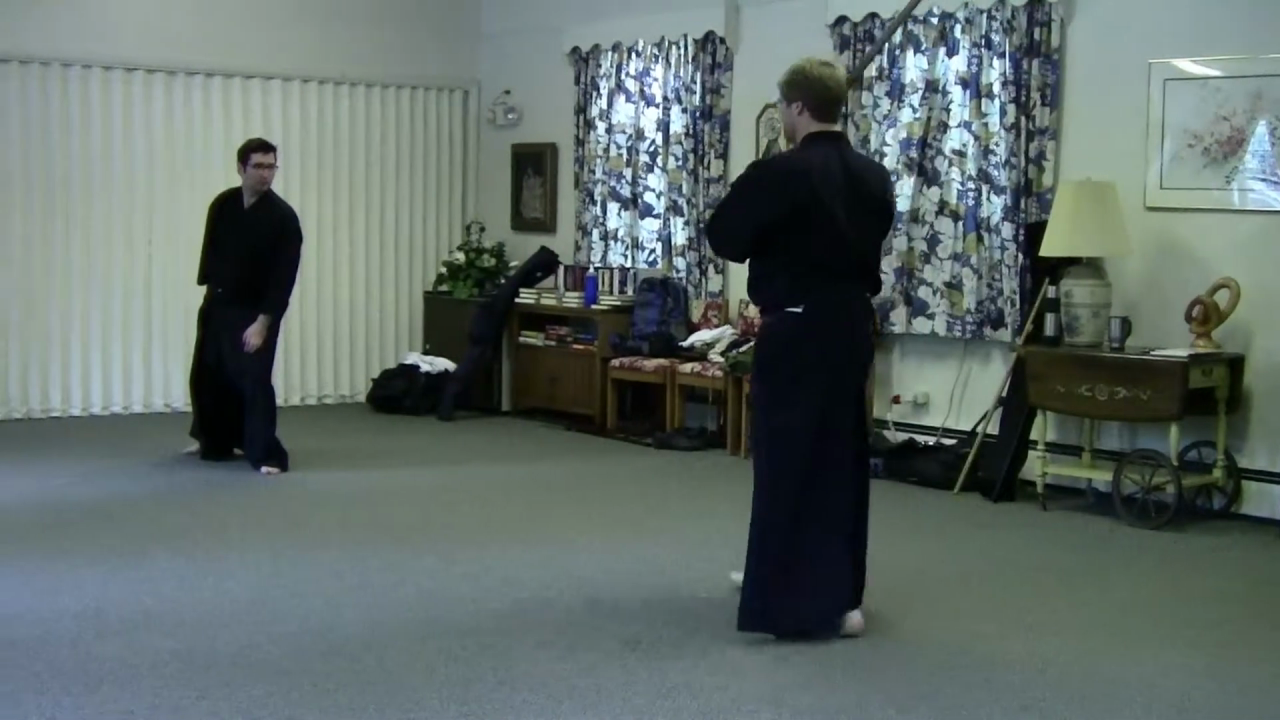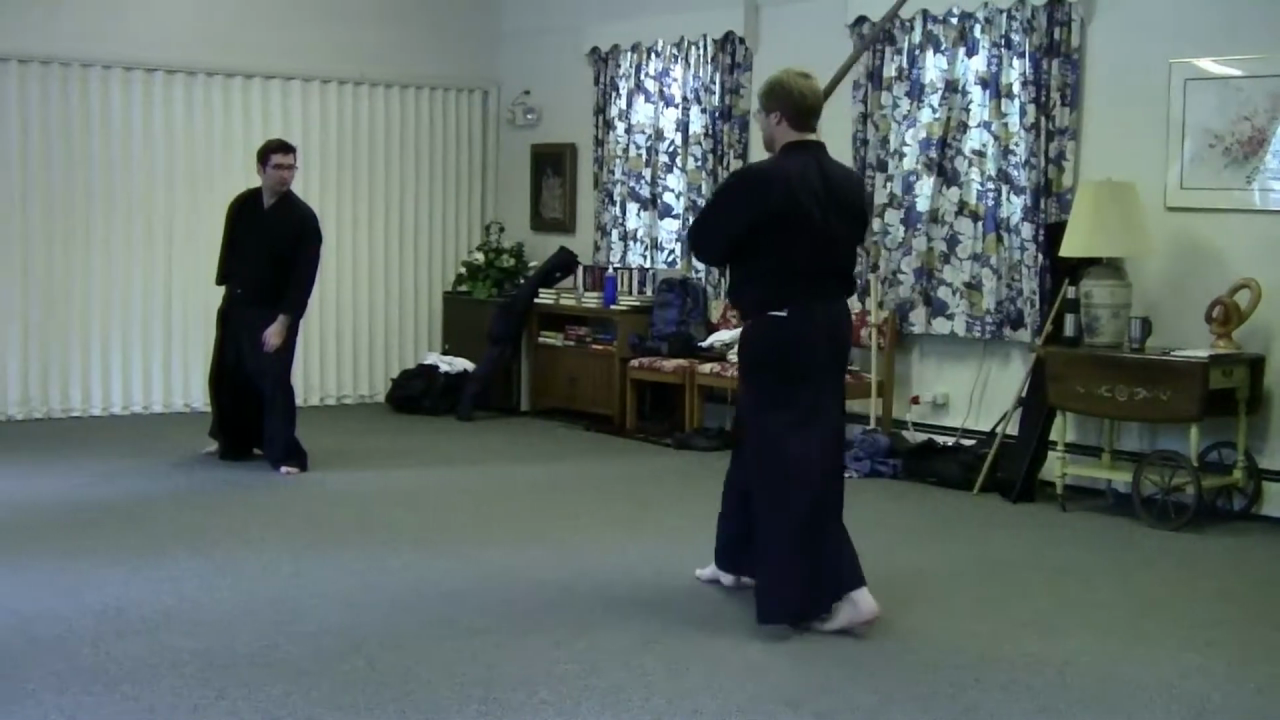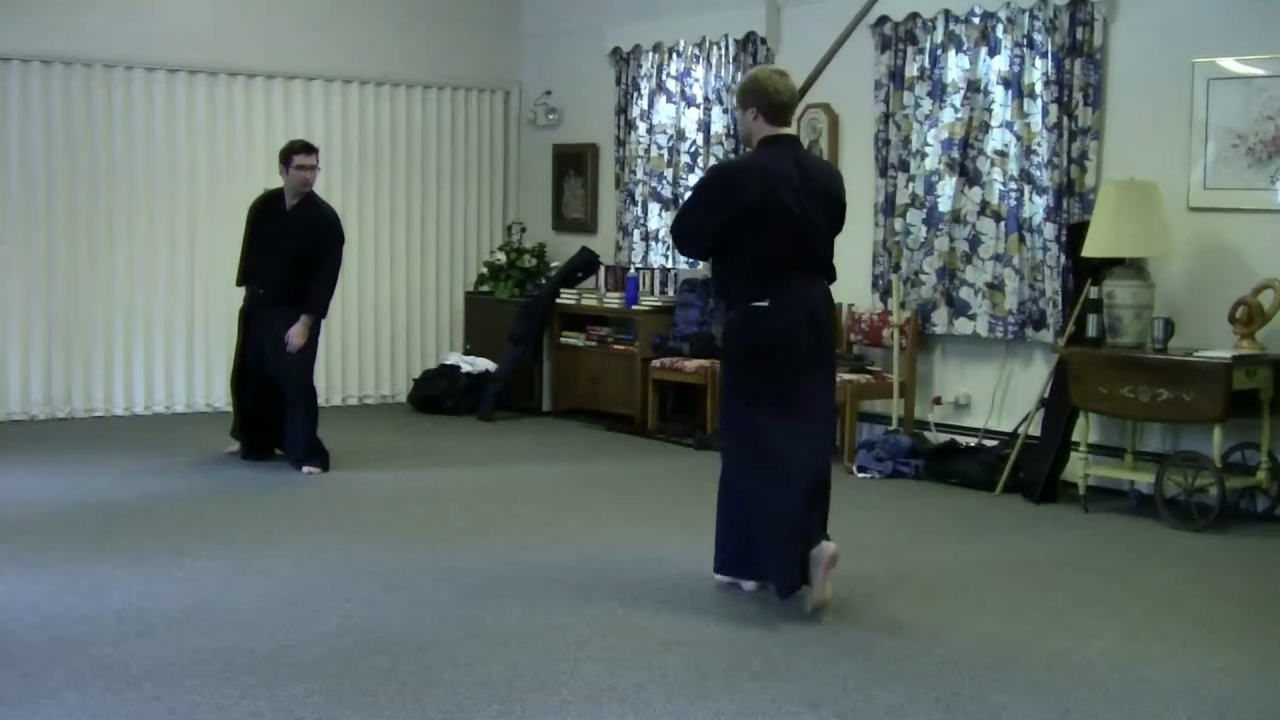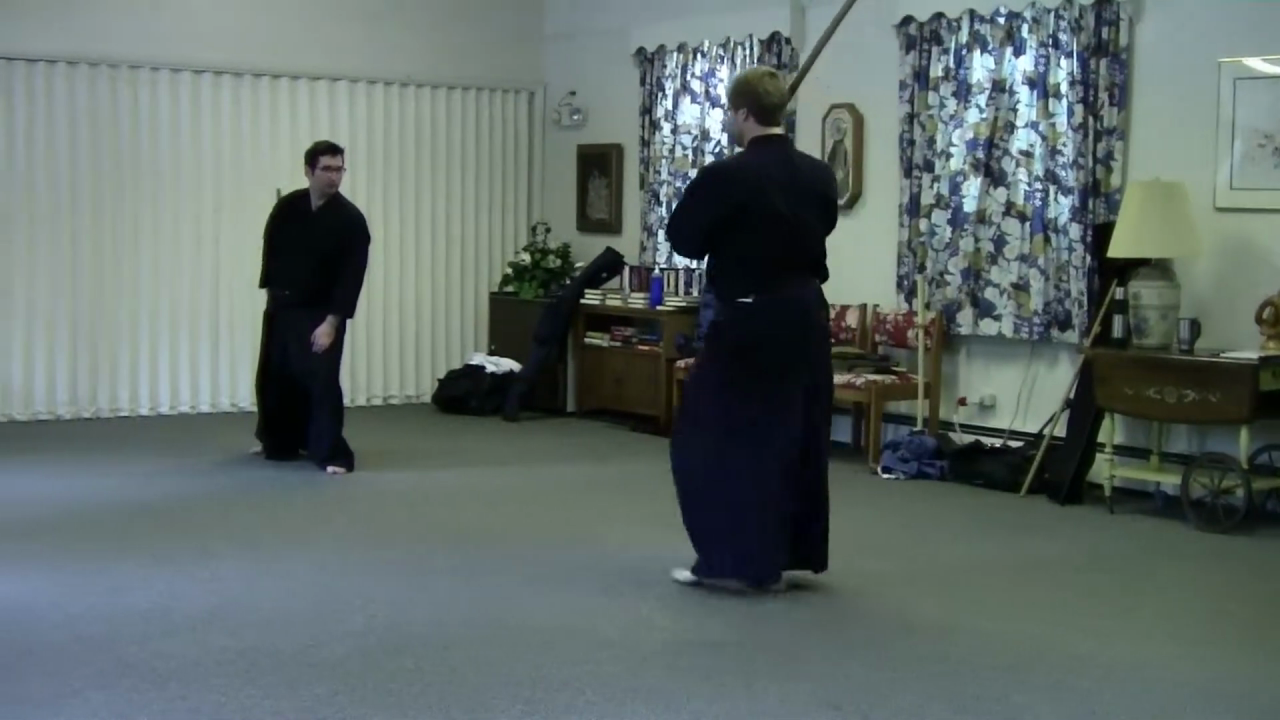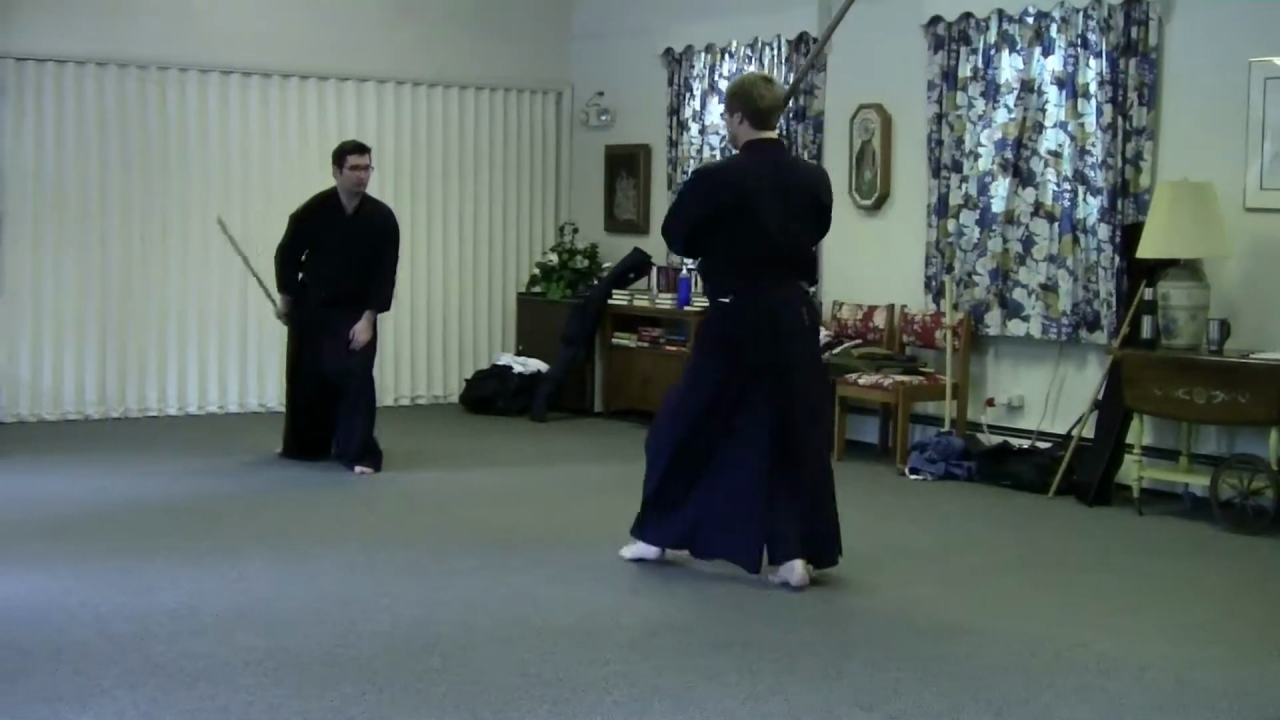
dt=0.2s
person 1, frame 1
left shoulder: (777, 173)
right shoulder: (874, 176)
left elbow: (724, 239)
left hip: (798, 329)
right hip: (853, 324)
left knee: (796, 459)
right knee: (839, 450)
left ankle: (822, 603)
right ankle: (830, 587)
person 1, frame 2
left shoulder: (758, 181)
right shoulder: (849, 184)
left elbow: (705, 245)
left hip: (780, 330)
right hip: (830, 325)
left knee: (789, 456)
right knee: (764, 440)
left ankle: (842, 590)
right ankle: (740, 560)
person 1, frame 3
left shoulder: (735, 176)
right shoulder: (827, 176)
left elbow: (688, 239)
left hip: (762, 321)
right hip: (814, 314)
left knee: (759, 441)
right knee: (803, 435)
left ankle: (807, 544)
right ankle: (753, 561)
person 1, frame 4
left shoulder: (725, 176)
right shoulder: (819, 175)
left elbow: (683, 238)
left hip: (749, 317)
right hip: (806, 313)
left knee: (705, 431)
right knee: (796, 434)
left ankle: (726, 559)
right ankle: (779, 556)
person 1, frame 5
left shoulder: (715, 179)
right shoulder: (813, 179)
left elbow: (677, 238)
left hip: (736, 317)
right hip: (793, 314)
left knee: (688, 424)
right knee: (794, 433)
left ankle: (657, 535)
right ankle: (797, 552)
person 2, frame 1
left shoulder: (283, 217)
right shoulder: (222, 205)
left elbow: (284, 276)
right elbow: (210, 252)
left wrist: (263, 322)
right wrist: (211, 291)
left hip: (255, 312)
right hip: (217, 306)
left knee: (254, 379)
right knee: (208, 376)
left ankle: (266, 454)
right ankle: (214, 442)
person 2, frame 2
left shoulder: (302, 217)
right shoulder: (241, 205)
left elbow: (303, 277)
right elbow: (229, 253)
left wrist: (283, 322)
right wrist: (230, 291)
left hip: (274, 312)
right hip: (236, 307)
left knee: (274, 379)
right knee: (227, 377)
left ankle: (285, 454)
right ankle: (233, 442)
person 2, frame 3
left shoulder: (325, 218)
right shoulder: (263, 206)
left elbow: (326, 277)
right elbow: (250, 253)
left wrist: (305, 322)
right wrist: (251, 292)
left hip: (296, 313)
right hip: (258, 307)
left knee: (296, 379)
right knee: (250, 377)
left ankle: (307, 453)
right ankle: (255, 442)
person 2, frame 4
left shoulder: (351, 219)
right shoulder: (286, 207)
left elbow: (351, 277)
right elbow: (271, 252)
left wrist: (332, 322)
right wrist: (273, 293)
left hip: (321, 313)
right hip: (282, 308)
left knee: (322, 380)
right knee: (275, 378)
left ankle: (331, 453)
right ankle: (279, 442)
person 2, frame 5
left shoulder: (381, 217)
right shoulder: (314, 210)
left elbow: (385, 272)
right elbow: (287, 254)
left wrist: (368, 318)
right wrist: (286, 298)
left hip: (355, 313)
right hip: (311, 310)
left knee: (356, 379)
right knee: (305, 379)
left ankle: (360, 453)
right ankle: (305, 444)
